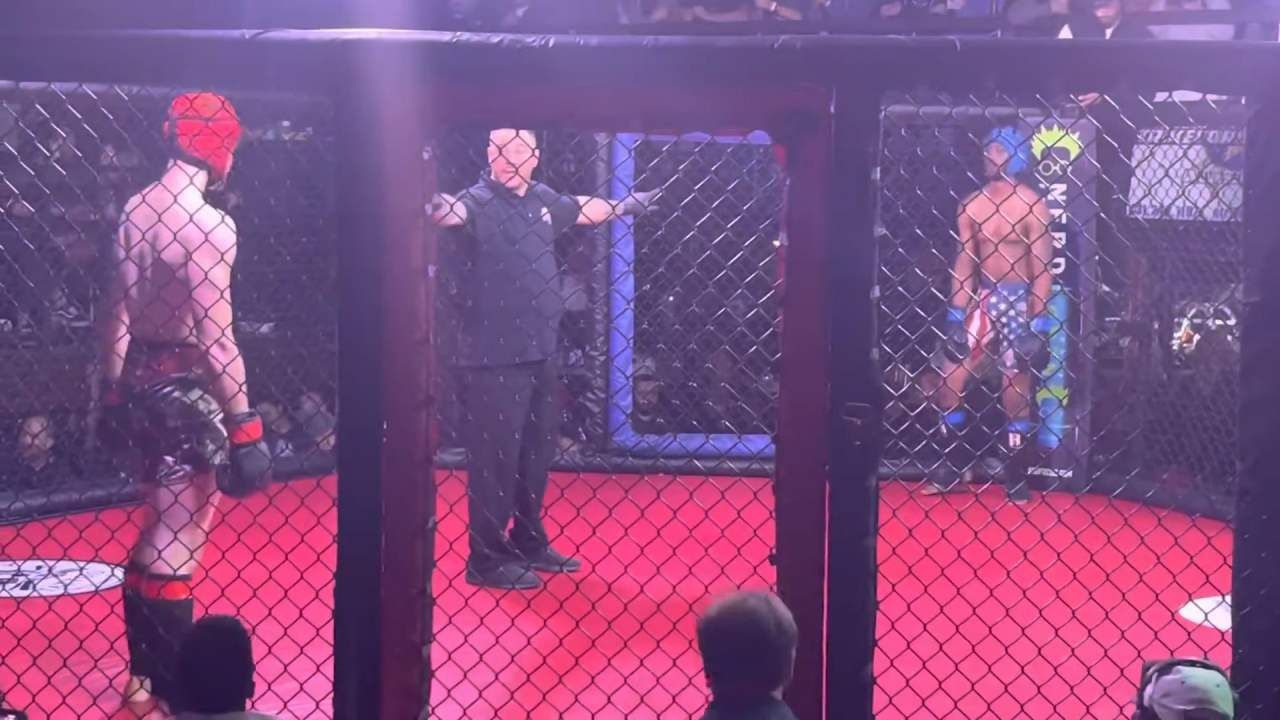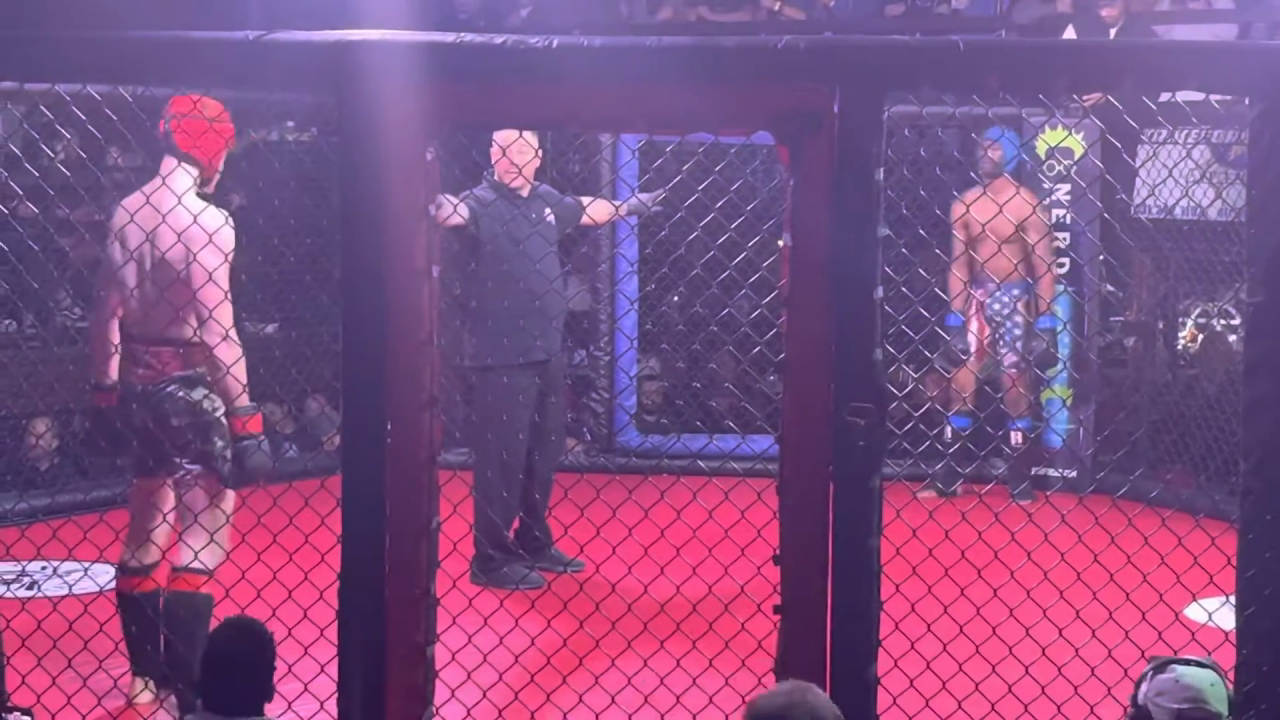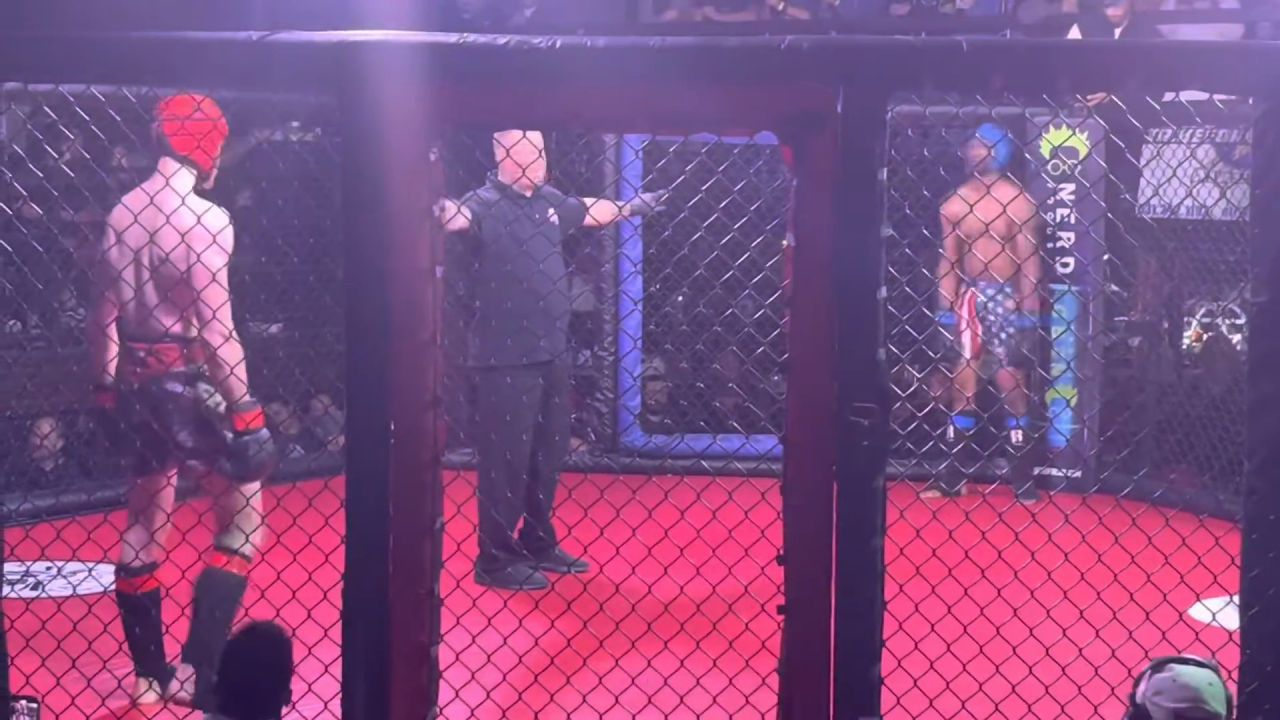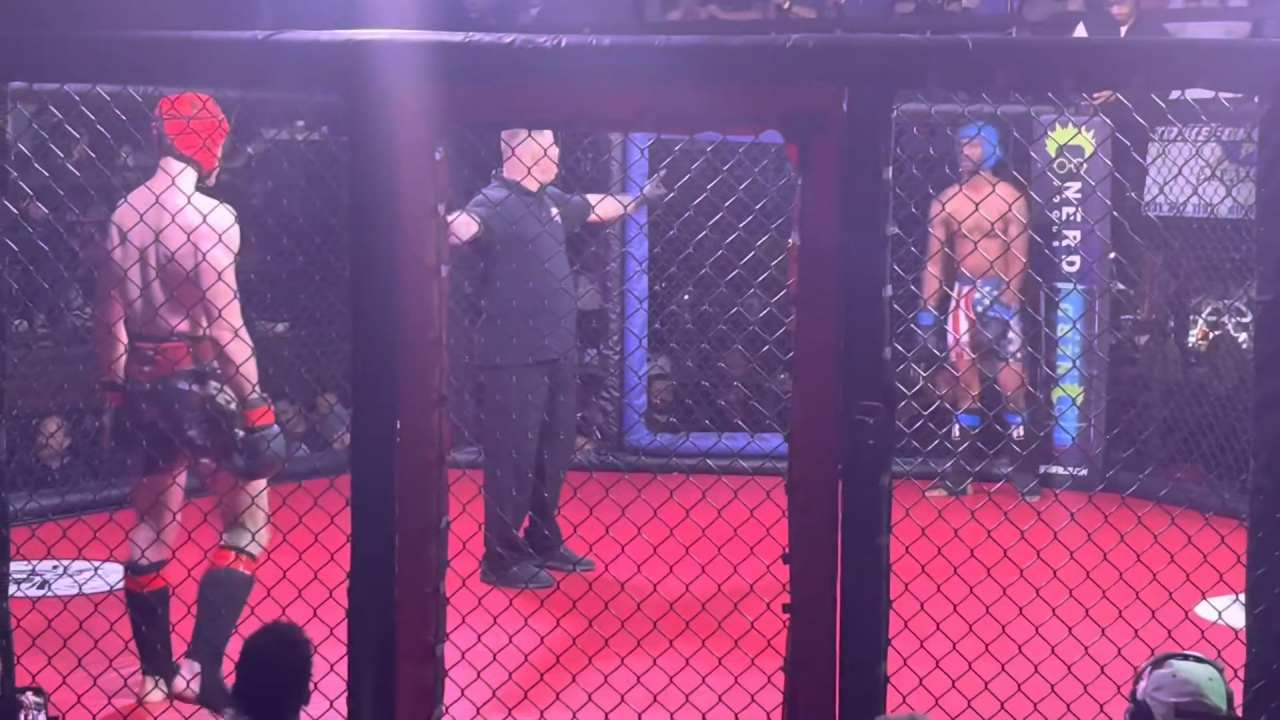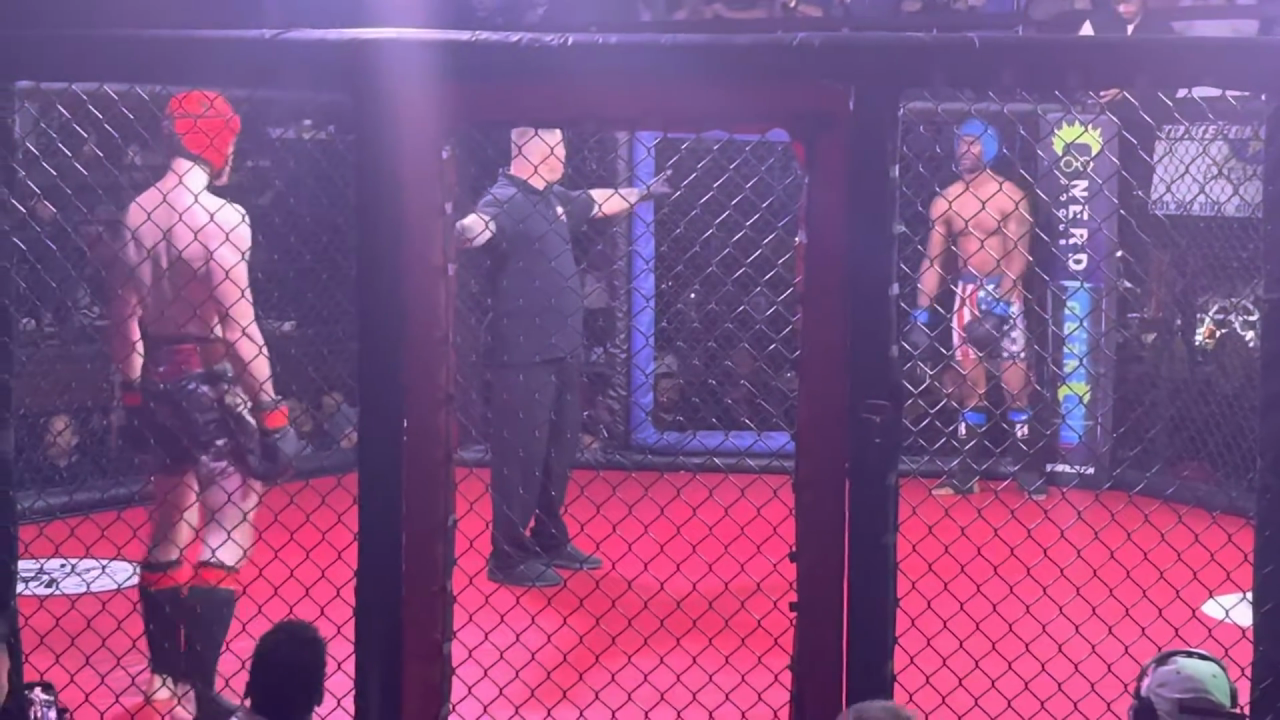
dt=0.2s
person 1, frame 1
left shoulder: (135, 209)
right shoulder: (208, 223)
left elbow: (115, 315)
right elbow: (216, 339)
left wrist: (113, 393)
right wrist: (245, 427)
left hip: (139, 382)
right hip: (185, 386)
left knee: (156, 529)
right knee: (180, 542)
person 1, frame 2
left shoulder: (126, 211)
right shoulder: (206, 220)
left elbow: (106, 316)
right elbow: (217, 335)
left wrist: (106, 394)
right wrist: (246, 421)
left hip: (136, 383)
right hip: (186, 384)
left knee: (143, 531)
right knee: (203, 538)
person 1, frame 3
left shoulder: (121, 211)
right shoulder: (206, 219)
left elbow: (102, 318)
right elbow: (217, 333)
left wrist: (108, 395)
right wrist: (247, 416)
left hip: (133, 381)
right hip: (186, 381)
left knee: (143, 530)
right knee: (243, 520)
left ankle: (150, 676)
right ankle: (196, 669)
person 1, frame 4
left shoulder: (125, 211)
right shoulder: (211, 216)
left elbow: (108, 317)
right elbow: (226, 330)
left wrist: (118, 392)
right wrist: (258, 411)
left hip: (143, 381)
right hip: (196, 380)
left knee: (152, 529)
right knee: (246, 520)
left ankle: (156, 674)
right ankle: (198, 667)
person 1, frame 5
left shoulder: (138, 211)
right shoulder: (223, 218)
left elbow: (122, 316)
right elbow: (240, 331)
left wrist: (133, 395)
right wrist: (271, 414)
left hip: (159, 380)
right hip: (209, 383)
left knee: (168, 530)
right knee: (225, 535)
person 2, frame 1
left shoulder: (544, 198)
right shoulder: (479, 200)
left elbow: (581, 208)
right elbow: (453, 212)
left wrist: (624, 206)
right wrist: (436, 207)
left hip: (542, 351)
right hip: (496, 356)
left knee: (538, 451)
right knee: (497, 456)
left ankle: (529, 543)
right ankle: (487, 558)
person 2, frame 2
left shoulder: (547, 199)
right shoulder: (482, 202)
left elbow: (585, 209)
right elbow: (455, 212)
left wrist: (628, 206)
right wrist: (438, 208)
left hip: (548, 351)
right hip: (502, 357)
left knee: (545, 451)
right knee: (502, 456)
left ankle: (534, 543)
right ankle: (492, 558)
person 2, frame 3
left shoulder: (549, 200)
right shoulder: (486, 203)
left elbow: (588, 211)
right elbow: (458, 217)
left wrist: (632, 207)
right wrist: (438, 211)
left hip: (552, 352)
right hip: (507, 357)
left knee: (549, 450)
right knee: (507, 457)
left ankle: (538, 543)
right ankle: (496, 558)
person 2, frame 4
left shoulder: (550, 199)
right shoulder: (494, 202)
left elbow: (591, 207)
right elbow: (466, 224)
left wrist: (638, 199)
right wrist: (451, 228)
left hip: (557, 350)
right hip: (514, 356)
left knee: (555, 449)
right knee: (513, 455)
left ankle: (544, 542)
right ankle: (502, 557)
person 2, frame 5
left shoulder: (554, 198)
right shoulder: (503, 200)
left elbow: (595, 203)
right elbow: (481, 224)
left wrist: (642, 193)
right wrist: (465, 231)
left hip: (562, 349)
right hip: (522, 354)
left knee: (560, 448)
right knee: (521, 453)
left ankle: (550, 540)
right ankle: (509, 555)
person 3, frame 1
left shoulder: (1031, 205)
right shoulder: (970, 206)
left elbow: (1043, 269)
right elbow: (963, 264)
left wrist: (1039, 325)
right wrist: (956, 317)
left hip: (1018, 302)
right hip: (982, 301)
left knee: (1015, 396)
right knee: (949, 385)
left ankle: (1016, 480)
right ankle: (954, 467)
person 3, frame 2
left shoulder: (1027, 203)
right shoulder: (964, 205)
left elbow: (1044, 265)
right elbow: (958, 265)
left wrist: (1046, 323)
right wrist: (954, 320)
left hip: (1014, 299)
right hip: (976, 299)
left knee: (1015, 391)
right knee: (960, 390)
left ankle: (1019, 478)
right ankle: (950, 476)
person 3, frame 3
left shoulder: (1017, 200)
right shoulder: (952, 203)
left elbow: (1029, 264)
right elbow: (948, 262)
left wrist: (1029, 320)
right wrist: (945, 315)
left hip: (1006, 298)
right hip: (967, 297)
left knee: (1011, 389)
right knee: (962, 388)
left ankle: (1021, 476)
right ankle: (953, 475)
person 3, frame 4
left shoulder: (1010, 197)
right shoulder: (944, 202)
left elbow: (1018, 260)
right elbow: (935, 261)
left wrist: (1000, 312)
right wrist: (927, 315)
left hip: (1002, 297)
right hip: (963, 296)
left knee: (1012, 386)
right knee: (964, 386)
left ankle: (1023, 472)
right ankle: (959, 473)
person 3, frame 5
left shoulder: (1011, 196)
right shoulder: (944, 201)
left elbow: (1019, 257)
right elbow: (933, 260)
left wrist: (998, 308)
right wrist: (921, 314)
left hip: (1004, 295)
right hip: (966, 294)
left knee: (1016, 384)
right knee: (971, 385)
left ankle: (1026, 469)
right ankle: (966, 471)
